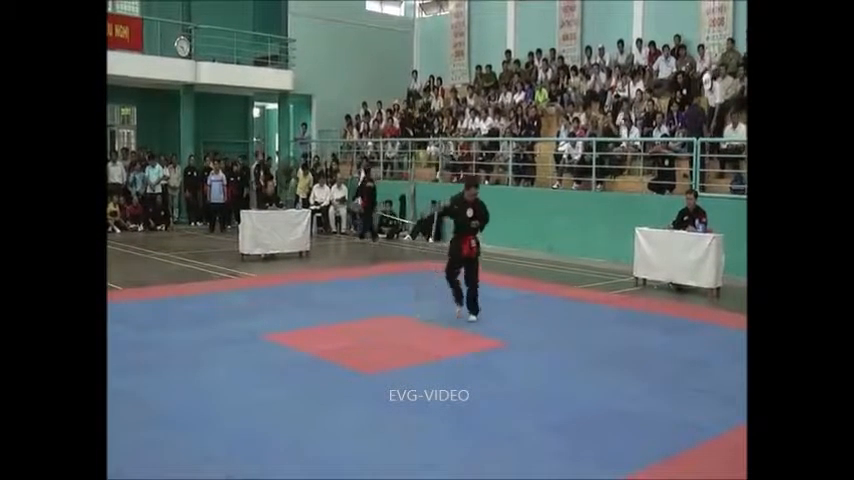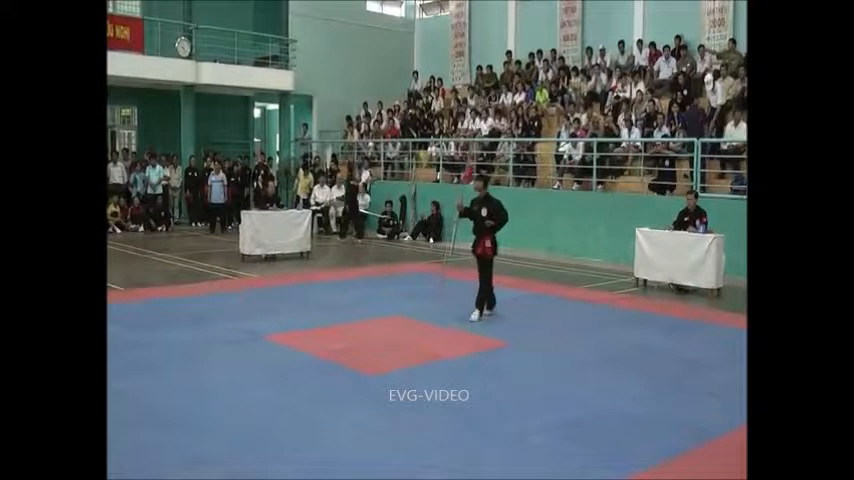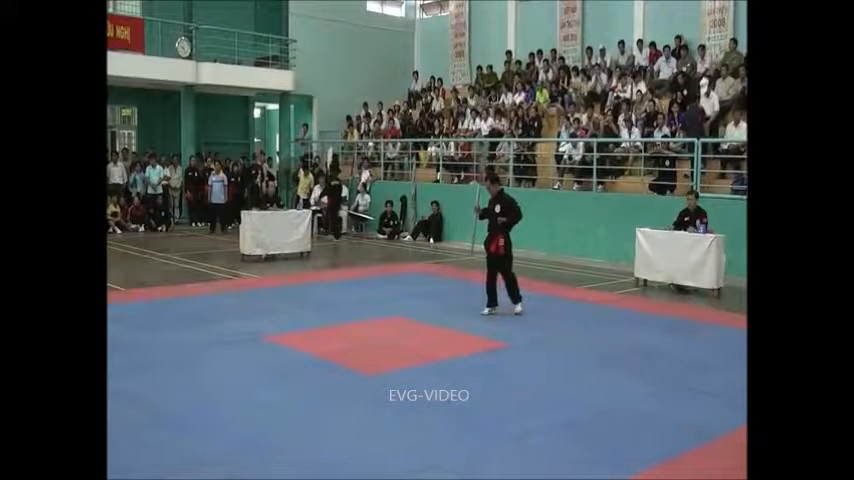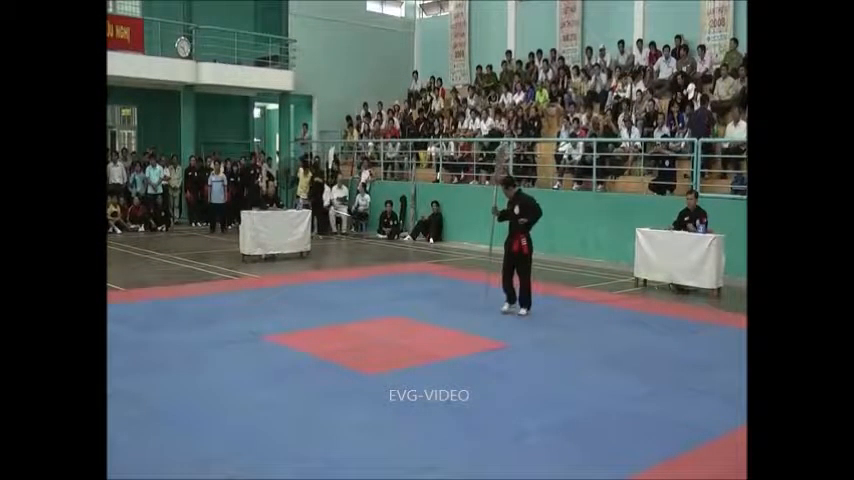
dt=0.5s
person 1, frame 1
left shoulder: (479, 204)
right shoulder: (455, 200)
left elbow: (485, 219)
right elbow: (449, 212)
left wrist: (479, 224)
right wrist: (441, 211)
left hip: (471, 243)
right hip: (457, 241)
left knee: (471, 279)
right knee: (450, 273)
left ankle: (473, 311)
right ankle: (458, 302)
person 1, frame 2
left shoulder: (494, 203)
right shoulder: (475, 202)
left elbow: (504, 218)
left wrist: (494, 224)
right wrist: (462, 210)
left hip: (488, 242)
right hip: (478, 241)
left knee: (484, 277)
right knee: (485, 275)
left ankle: (478, 309)
right ankle: (490, 306)
person 1, frame 3
left shoulder: (508, 200)
right shoulder: (492, 201)
left elbow: (518, 215)
left wrist: (507, 221)
right wrist: (481, 212)
left hip: (502, 239)
right hip: (492, 239)
left knee: (506, 272)
right knee: (490, 274)
left ankle: (517, 302)
right ankle: (491, 305)
person 1, frame 4
left shoulder: (526, 200)
right shoulder: (511, 201)
left elbow: (538, 213)
left wrist: (527, 221)
right wrist: (499, 214)
left hip: (523, 240)
right hip: (511, 239)
left knee: (524, 274)
right knee: (507, 271)
left ankle: (525, 306)
right ankle: (510, 301)
